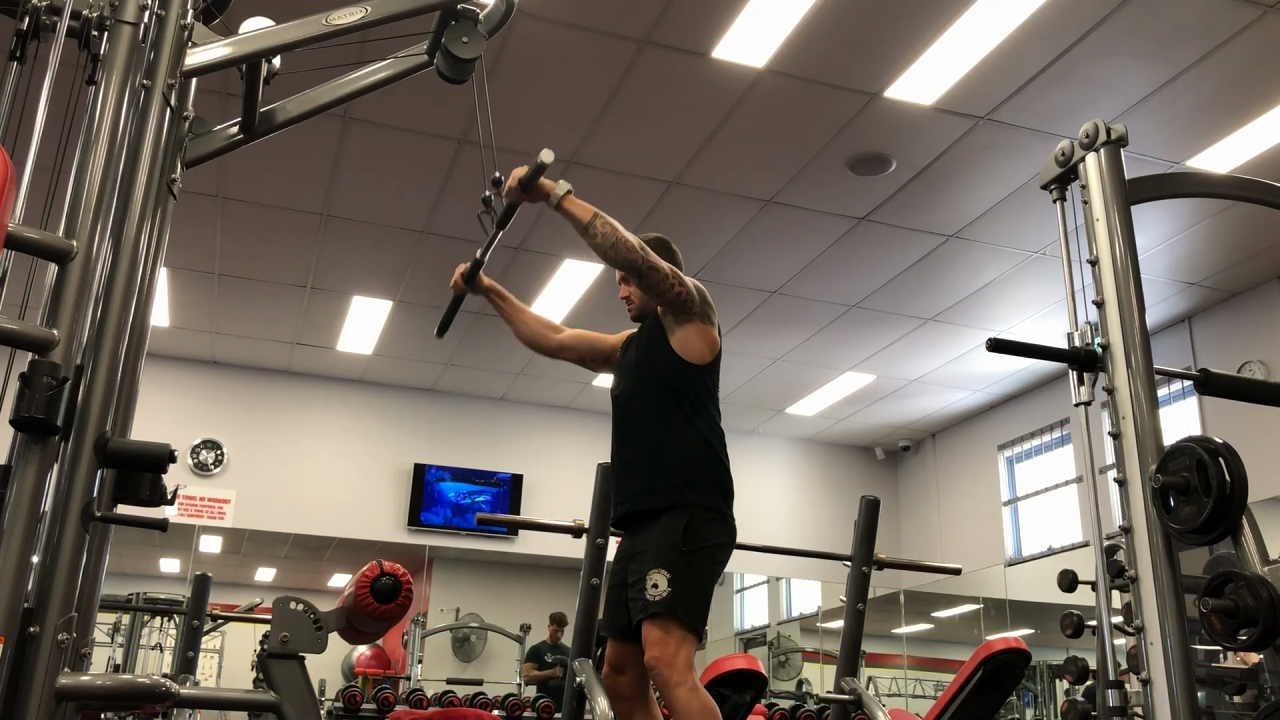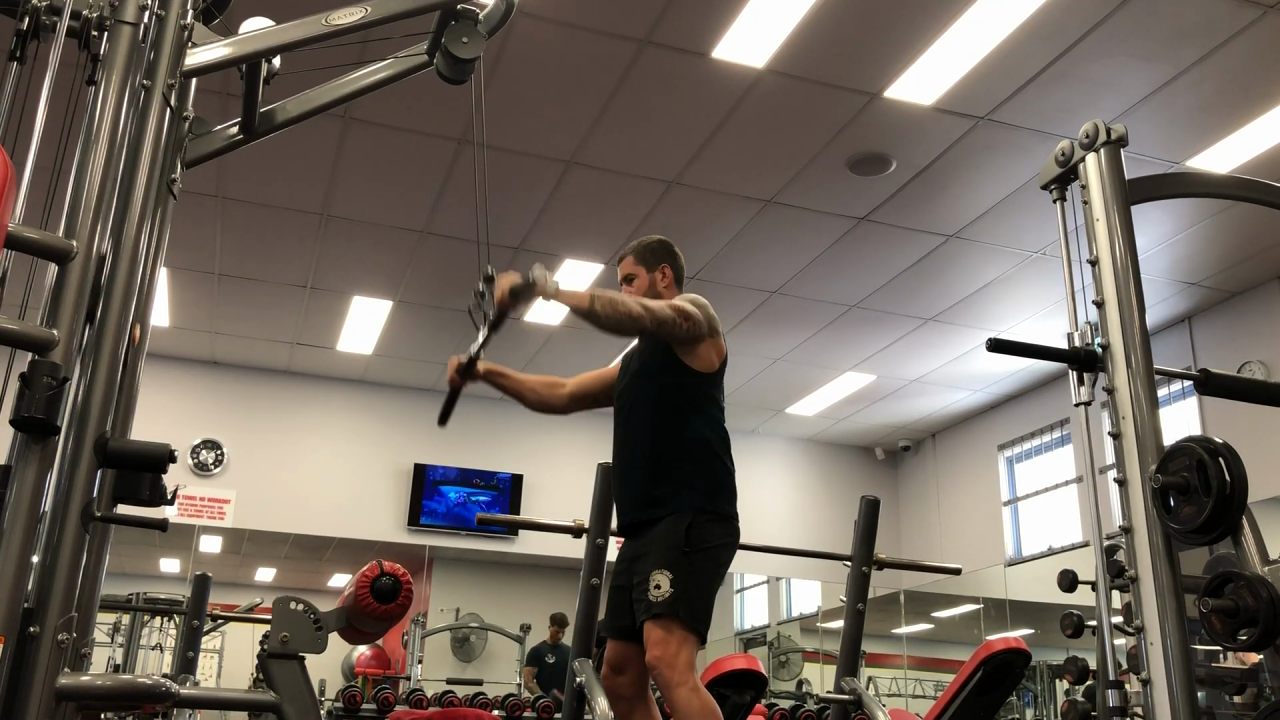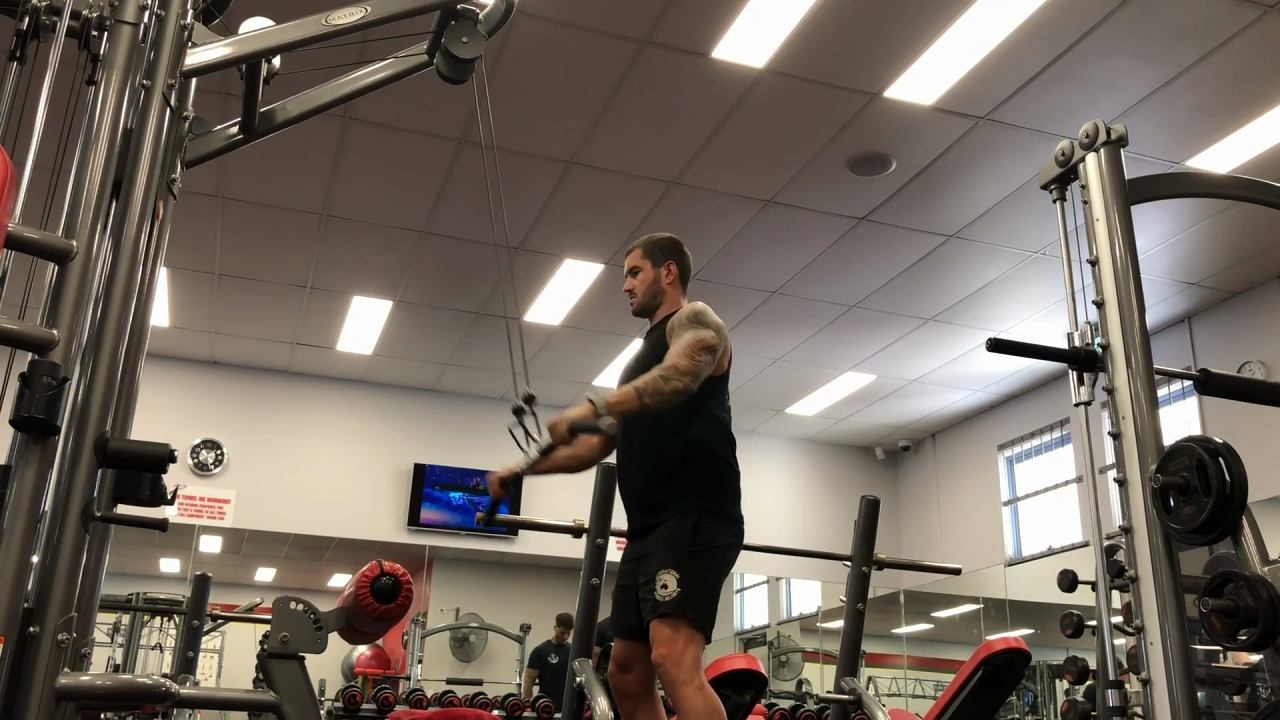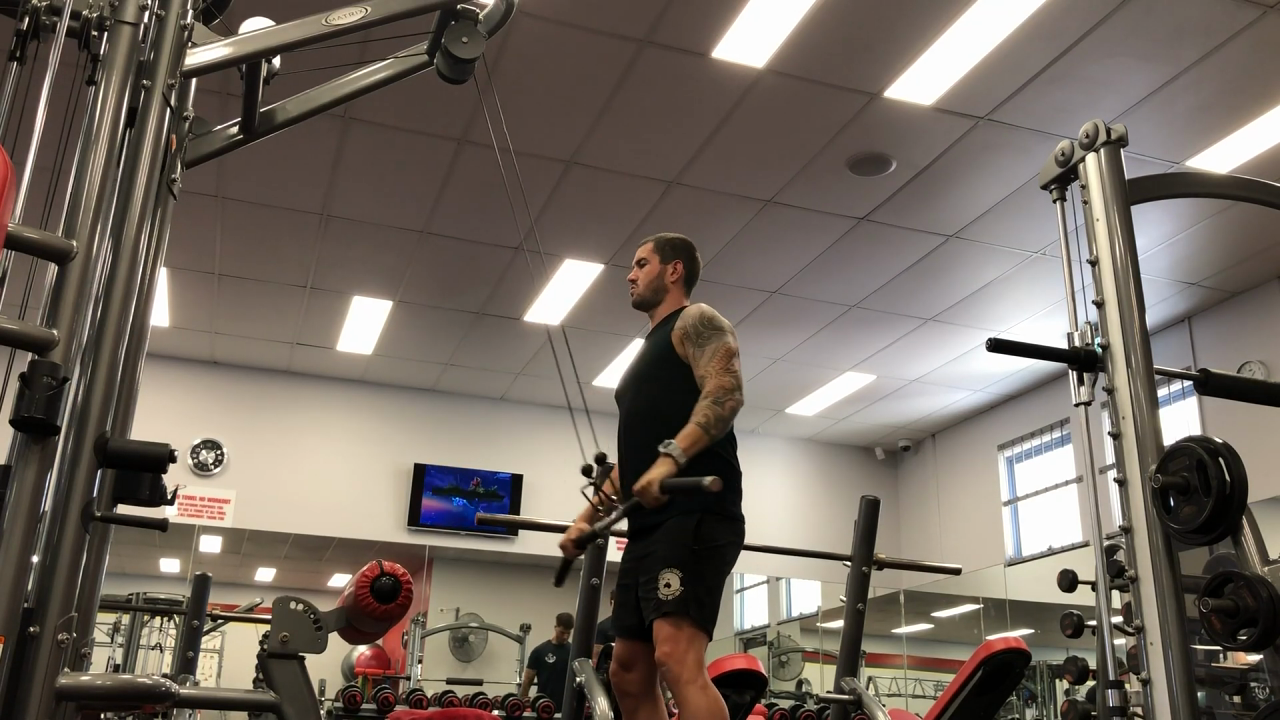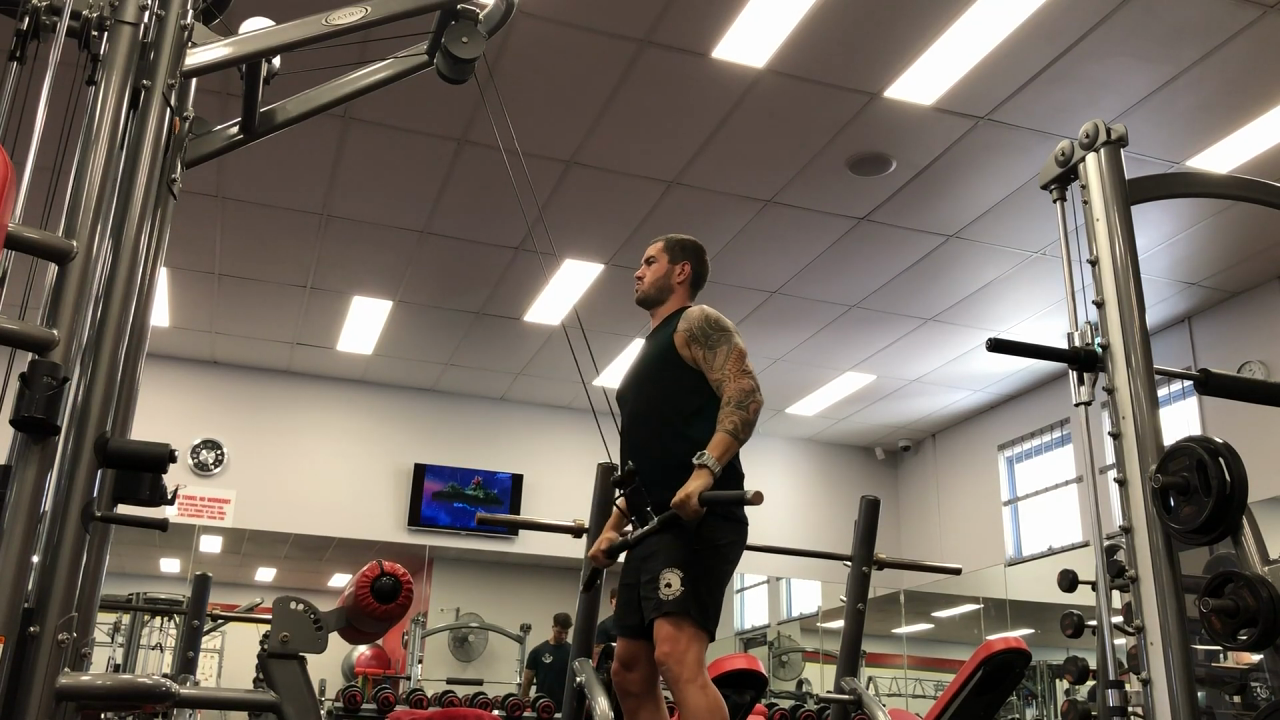
dt=0.3s
person 1, frame 1
left shoulder: (689, 313)
right shoulder: (630, 348)
left elbow: (632, 254)
right elbow: (554, 340)
left wrist: (555, 193)
right wrist: (490, 292)
left hip: (687, 518)
right hip: (643, 525)
left knee: (666, 661)
right knee: (621, 674)
person 1, frame 2
left shoulder: (692, 314)
right shoulder: (635, 358)
left elbow: (628, 313)
right elbow: (564, 394)
left wrist: (542, 282)
right wrist: (490, 373)
left hip: (691, 519)
right hip: (645, 529)
left knee: (668, 662)
right knee: (621, 675)
person 1, frame 3
left shoulder: (697, 321)
right shoulder: (645, 358)
left elbow: (679, 378)
right elbow: (594, 446)
left wrist: (590, 407)
right wrist: (524, 468)
left hip: (696, 519)
right hip: (650, 529)
left knee: (674, 661)
right knee: (627, 674)
person 1, frame 4
left shoulder: (697, 322)
right shoulder: (649, 353)
left elbow: (724, 392)
left wrist: (670, 458)
right wrist: (588, 517)
left hip: (693, 516)
right hip: (651, 528)
left knee: (677, 661)
right knee: (628, 672)
person 1, frame 5
left shoulder: (698, 323)
right shoulder: (653, 350)
left elbow: (744, 394)
left wrist: (705, 469)
right wrist: (613, 526)
left hip: (697, 520)
right hip: (656, 528)
left knee: (677, 659)
right knee: (630, 673)
